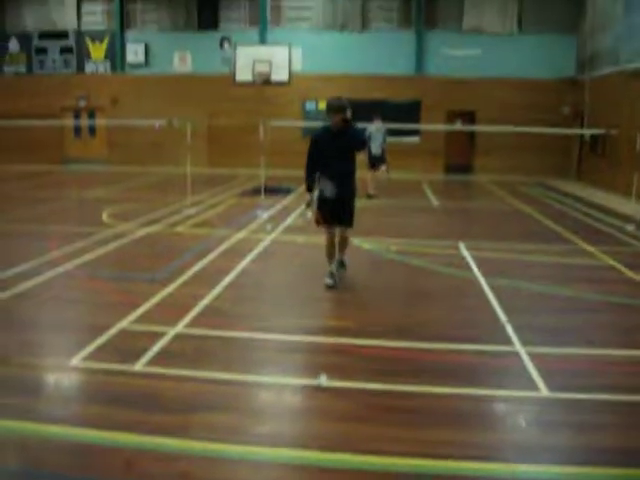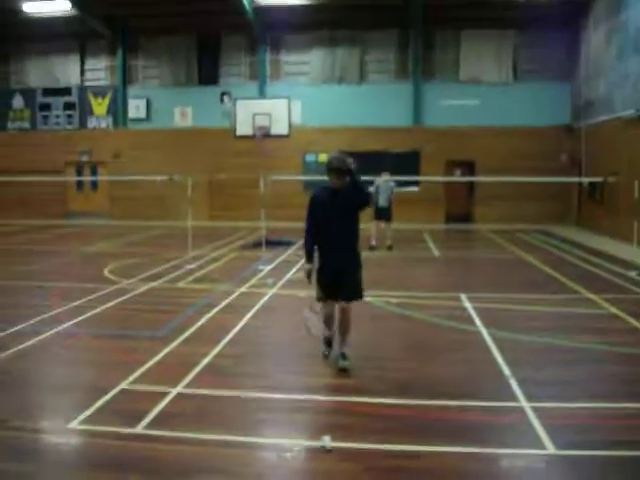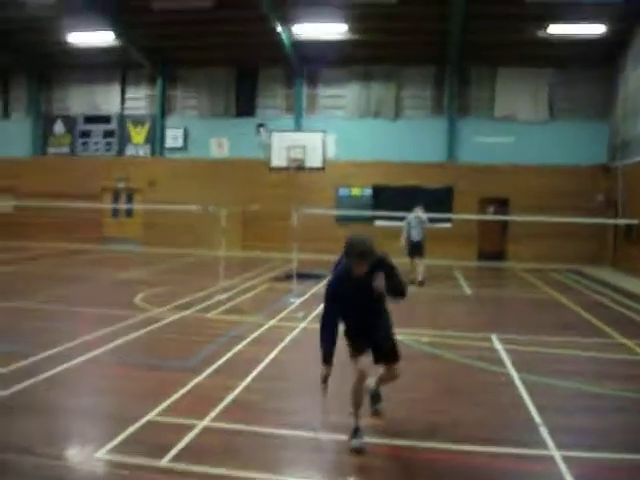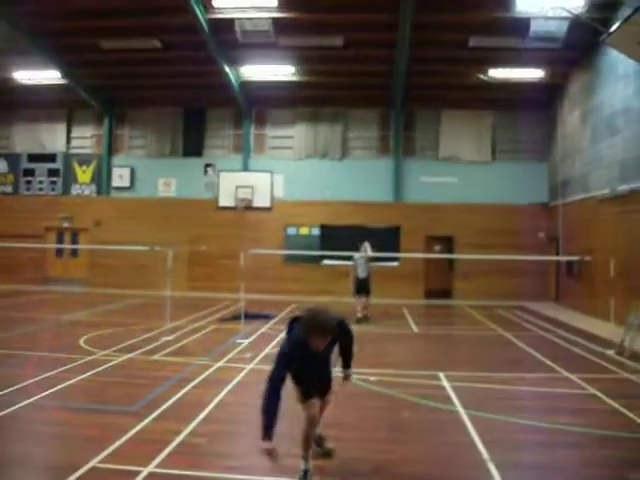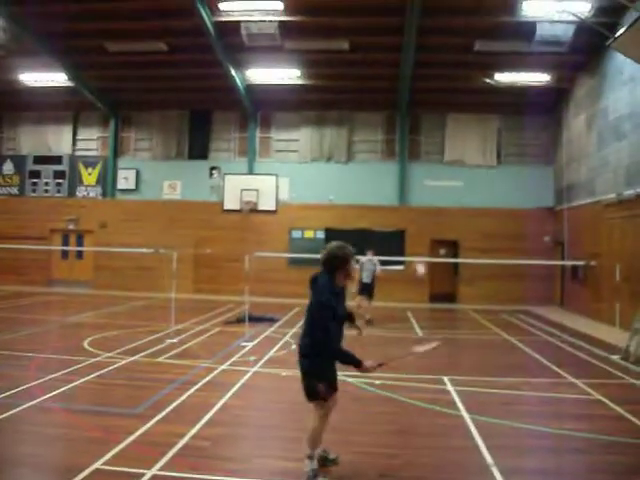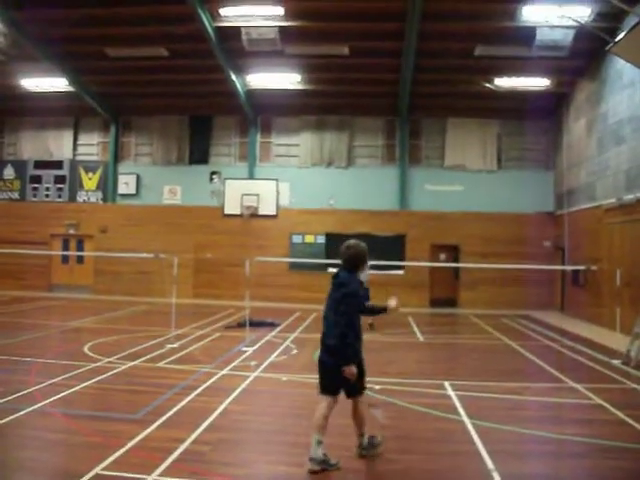
dt=0.5s
person 1, frame 1
left shoulder: (351, 132)
right shoulder: (319, 136)
left elbow: (361, 144)
right elbow: (311, 165)
left wrist: (349, 123)
right wrist: (309, 191)
left hip: (346, 191)
right hip: (326, 191)
left knee: (344, 234)
right knee: (330, 233)
left ankle: (341, 259)
right ankle: (331, 270)
person 1, frame 2
left shoulder: (354, 192)
right shoulder: (318, 197)
left elbow: (366, 200)
right elbow: (311, 230)
left wrist: (354, 175)
right wrist: (309, 260)
left hip: (350, 260)
right hip: (326, 261)
left knee: (345, 308)
right knee: (328, 309)
left ankle: (342, 350)
right ankle: (328, 334)
person 1, frame 3
left shoulder: (381, 263)
right shoulder: (337, 281)
left elbow: (401, 291)
right elbow: (328, 321)
left wrist: (387, 288)
right wrist: (327, 363)
left hip: (380, 322)
right hip: (355, 327)
left knee: (392, 373)
right knee: (361, 371)
left ankle: (374, 387)
right ankle: (356, 427)
person 1, frame 4
left shoulder: (338, 325)
right shoulder: (291, 347)
left elbow: (347, 339)
right elbow: (273, 389)
left wrist: (347, 366)
right wrist: (267, 436)
left hip: (322, 364)
right hip: (301, 371)
left knee: (324, 400)
right knee: (311, 414)
left ankle: (313, 435)
person 1, frame 5
left shoulder: (336, 286)
right shoulder: (324, 297)
right elbow: (331, 345)
left wrist: (350, 317)
right wrist: (359, 364)
left hip: (324, 353)
right hip: (314, 358)
left knee: (329, 402)
right knee: (322, 409)
left ankle: (316, 451)
person 1, frame 6
left shoulder: (341, 281)
right shoulder: (353, 287)
right elbow: (345, 325)
left wrist: (383, 308)
right wrist: (349, 361)
left hip: (327, 353)
right hip: (345, 356)
left knee: (327, 400)
right knee: (356, 399)
left ankle: (316, 455)
right ankle: (363, 442)
